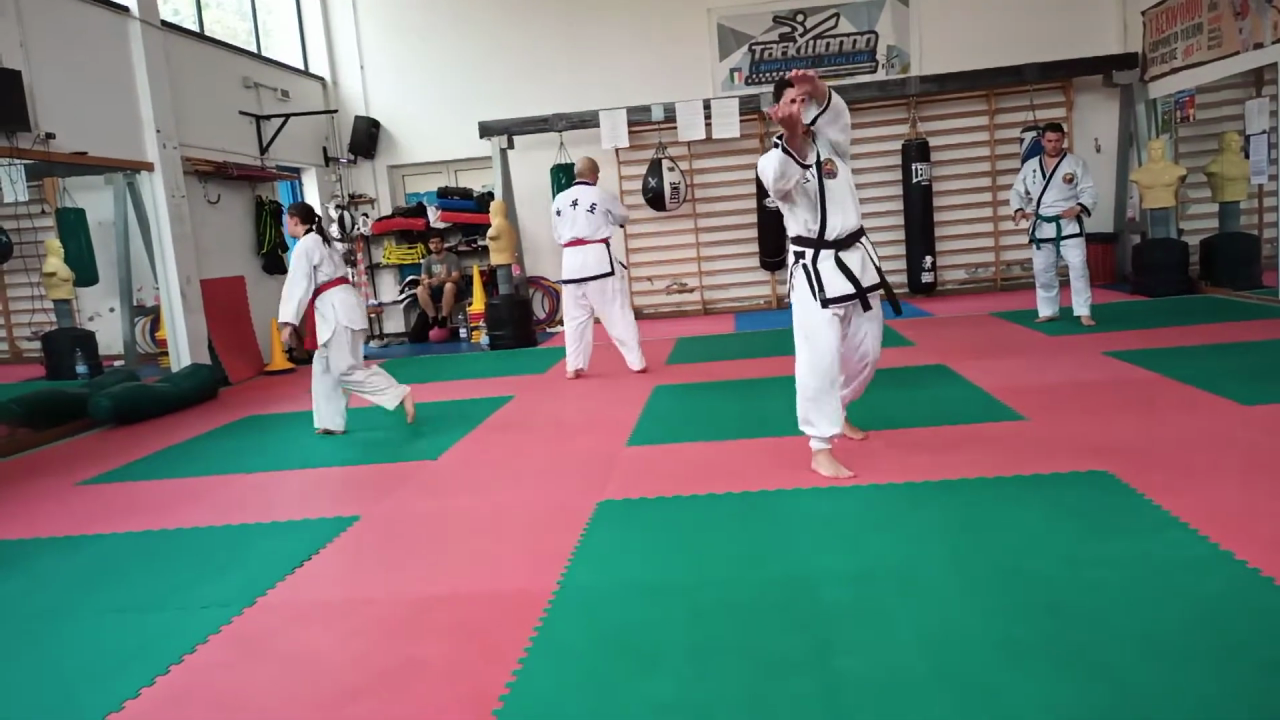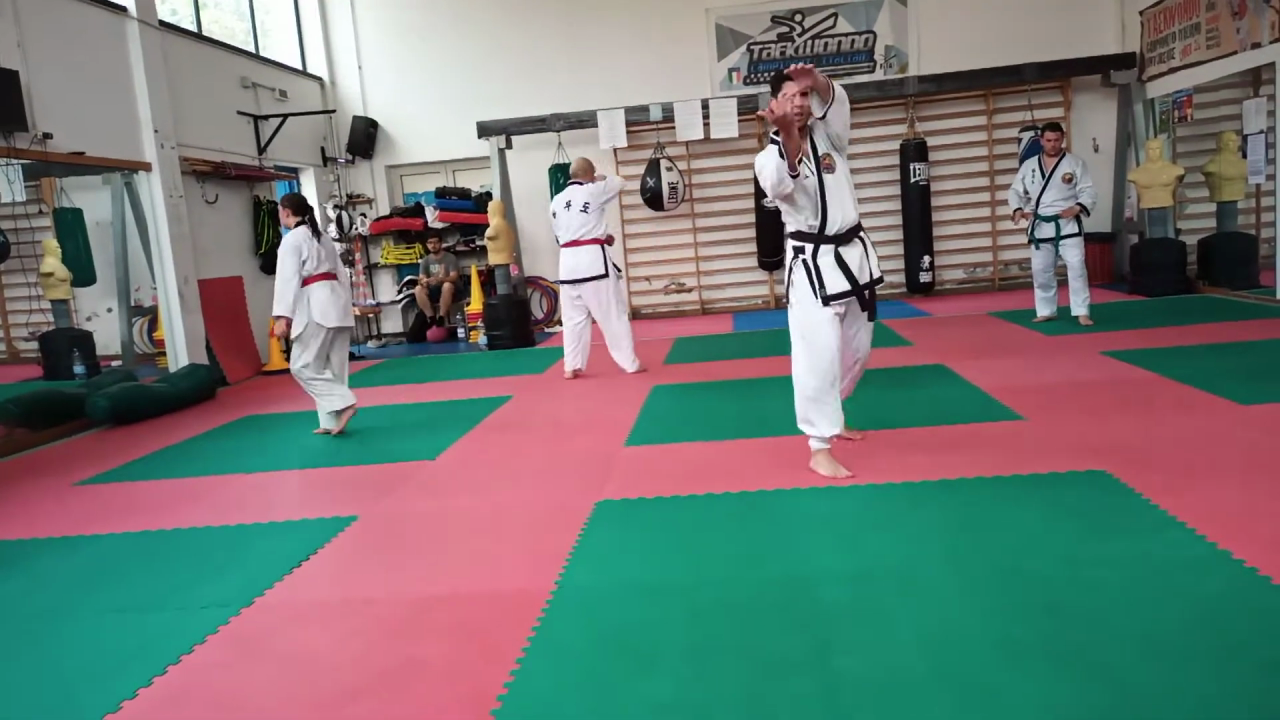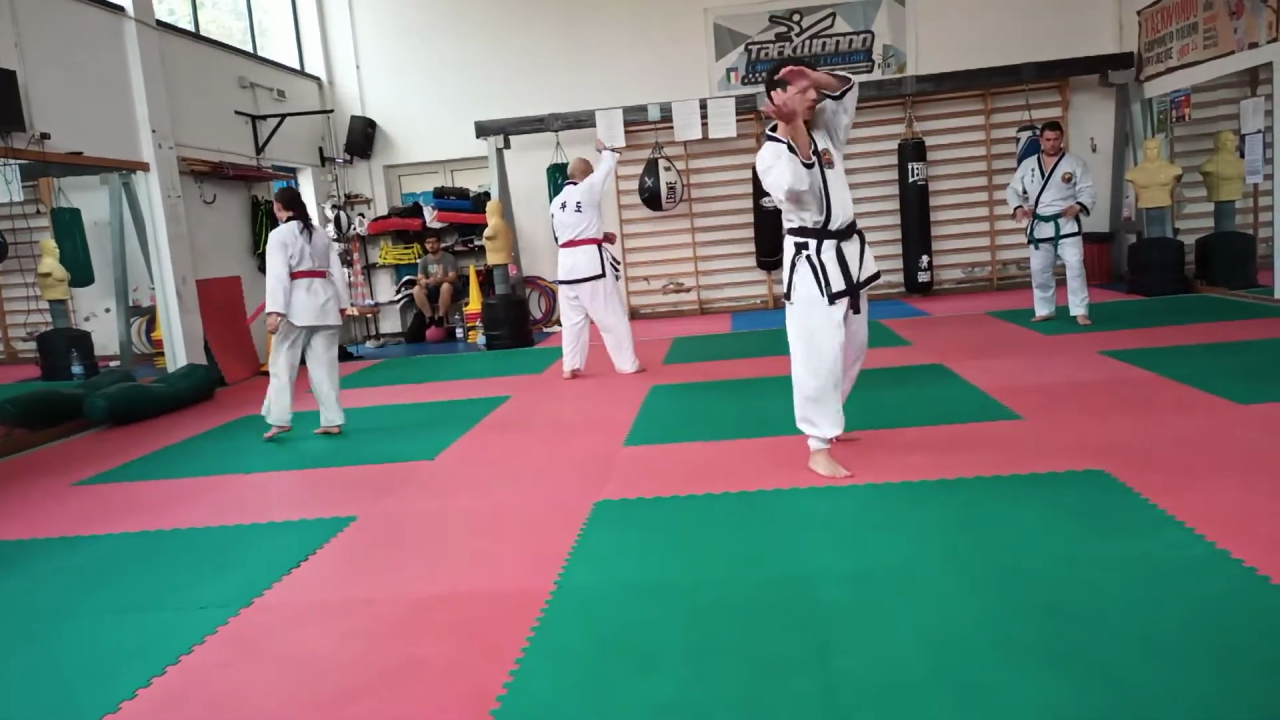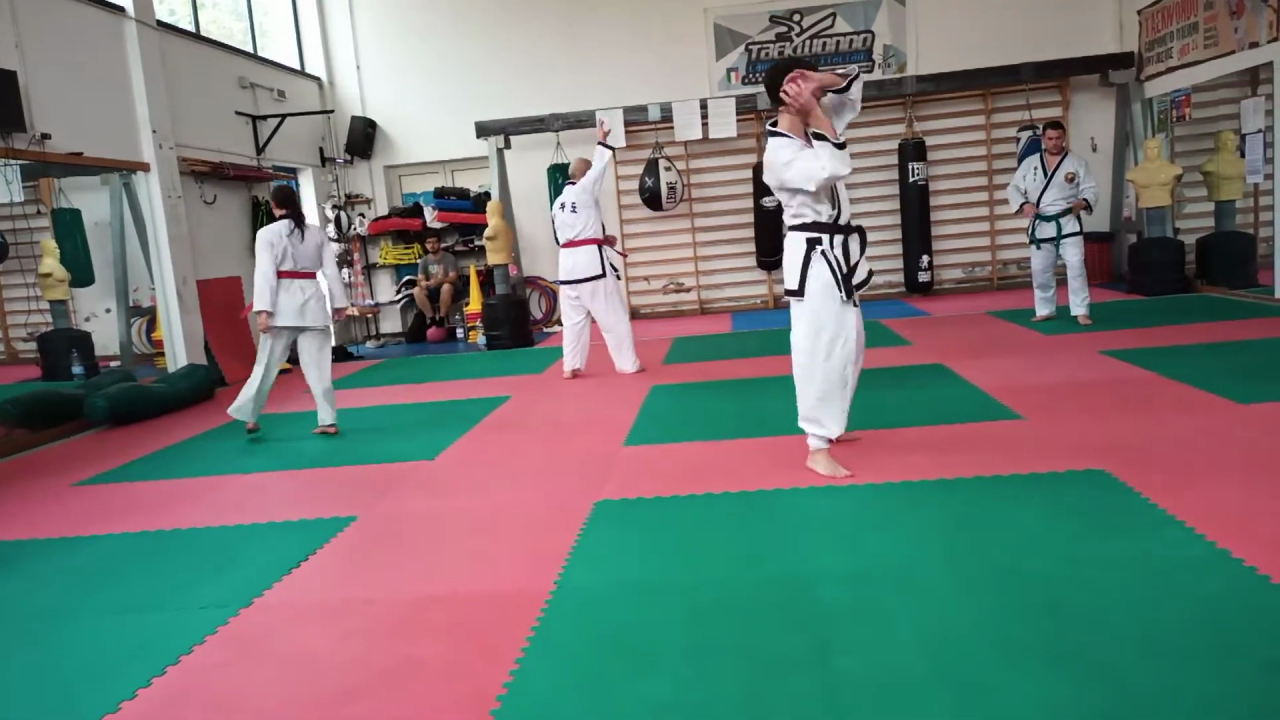
dt=0.1s
person 1, frame 1
left shoulder: (830, 137)
right shoulder: (771, 161)
left elbow: (831, 107)
right elbow: (783, 181)
left wrist: (818, 89)
right wrist: (792, 134)
left hip: (854, 257)
right hip: (813, 267)
left knee: (865, 349)
right knee: (819, 355)
left ankle: (834, 416)
right ankle: (821, 449)
person 1, frame 2
left shoulder: (829, 132)
right shoulder: (768, 158)
left elbow: (835, 100)
right elbow: (782, 184)
left wrist: (818, 82)
right wrist: (789, 135)
left hip: (852, 253)
right hip: (811, 263)
left knee: (856, 348)
right knee: (818, 354)
left ankle: (828, 416)
right ankle: (819, 447)
person 1, frame 3
left shoulder: (819, 128)
right shoulder: (770, 157)
left elbow: (847, 92)
right elbow: (794, 186)
left wrist: (817, 80)
right wrist: (795, 129)
left hip: (843, 251)
right hip: (809, 259)
left knee: (851, 347)
right knee: (817, 353)
left ankle: (827, 423)
right ankle: (818, 448)
person 1, frame 4
left shoulder: (814, 124)
right shoulder: (778, 151)
left elbow: (851, 87)
right elbow: (831, 169)
left wrist: (822, 82)
right wrist: (815, 114)
left hip: (838, 249)
right hip: (813, 255)
left knee: (849, 347)
right knee: (822, 351)
left ankle: (827, 424)
right ankle: (817, 447)
person 2, frame 1
left shoulder: (304, 246)
right shoulder: (325, 243)
left elbow: (298, 286)
left wrist: (288, 323)
left hip: (335, 309)
right hip: (344, 307)
left knee: (345, 368)
right knee: (324, 368)
left ankle: (399, 394)
right ankle: (332, 422)
person 2, frame 2
left shoulder: (292, 239)
right shoulder: (323, 238)
left elbow: (289, 278)
right elbow: (340, 273)
left wrist: (282, 316)
left hip: (315, 304)
right hip: (336, 300)
left knee: (303, 365)
right knee: (333, 365)
left ankle: (343, 403)
right ankle: (332, 421)
person 2, frame 3
left shoulder: (279, 235)
right shoulder: (320, 234)
left elbow: (277, 275)
right elbow: (336, 270)
left wrist: (274, 311)
right wrist: (343, 303)
left hip: (297, 302)
right hip: (325, 297)
left knee: (283, 363)
right knee: (324, 366)
left ankle: (279, 419)
right ankle: (333, 421)
person 2, frame 4
left shoulder: (267, 234)
right shoulder: (316, 233)
left elbow: (265, 273)
right elbow: (331, 269)
left wrist: (263, 310)
right wrist: (339, 303)
left hip: (282, 303)
right hip: (312, 300)
left knee: (267, 363)
right knee: (318, 364)
left ankle: (249, 417)
right ankle: (327, 420)
person 3, frame 1
left shoulder: (559, 200)
right shoulder: (600, 194)
left elbow: (558, 236)
right elbow: (622, 216)
right wrist: (609, 223)
left hip: (572, 261)
right hip: (599, 259)
left knee: (576, 318)
right knee: (618, 313)
left ankle: (574, 367)
right ankle: (635, 361)
person 3, frame 2
left shoulder: (556, 201)
right shoulder: (593, 191)
right elbow: (618, 183)
right wrist: (603, 179)
left hip: (568, 261)
right hip: (594, 260)
left knee: (574, 318)
right knee: (613, 315)
left ankle: (572, 367)
right ankle: (630, 364)
person 3, frame 3
left shoulder: (556, 202)
right shoulder: (586, 189)
right elbow: (604, 169)
right wrist: (604, 151)
left hip: (566, 262)
right hip: (590, 260)
left knee: (573, 319)
right knee: (612, 316)
left ankle: (571, 367)
right ankle: (627, 364)
person 3, frame 4
left shoulder: (558, 202)
right shoulder: (584, 190)
right elbow: (598, 168)
left wrist: (599, 238)
right wrist: (602, 141)
left hip: (568, 263)
right hip: (592, 261)
left knee: (574, 318)
right knee: (613, 314)
left ankle: (571, 366)
right ankle: (627, 364)
person 4, frame 1
left shoulder: (1076, 163)
right shoulder: (1030, 166)
left elbow: (1089, 192)
right elbow: (1017, 192)
left wrist: (1078, 208)
right wrist: (1019, 210)
left hip: (1069, 225)
right hip: (1041, 227)
left knee: (1078, 267)
right knee: (1043, 271)
left ankle: (1084, 312)
right ankle: (1048, 311)
person 4, frame 2
left shoulder: (1076, 163)
right shoulder: (1029, 166)
left elbow: (1089, 192)
right elbow: (1015, 191)
left wrist: (1078, 208)
right wrist: (1018, 209)
left hip: (1067, 225)
right hip: (1040, 226)
left knee: (1076, 267)
right knee: (1041, 271)
left ankle: (1082, 312)
right ankle: (1046, 311)
person 4, frame 3
left shoulder: (1075, 163)
right shoulder: (1028, 165)
left elbow: (1088, 190)
right elbow: (1013, 190)
left wrist: (1079, 206)
right wrist: (1018, 208)
left hip: (1066, 224)
right hip: (1039, 226)
left knee: (1075, 266)
right knee: (1039, 271)
left ankle: (1080, 312)
right ankle: (1044, 311)
person 4, frame 4
left shoulder: (1077, 163)
right shoulder: (1030, 163)
left elbow: (1090, 190)
right elbow: (1014, 188)
left wrist: (1083, 203)
right wrist: (1024, 205)
left hip: (1067, 223)
right hip: (1041, 225)
left knee: (1076, 266)
right knee: (1040, 270)
left ankle: (1081, 311)
right ankle: (1045, 310)
